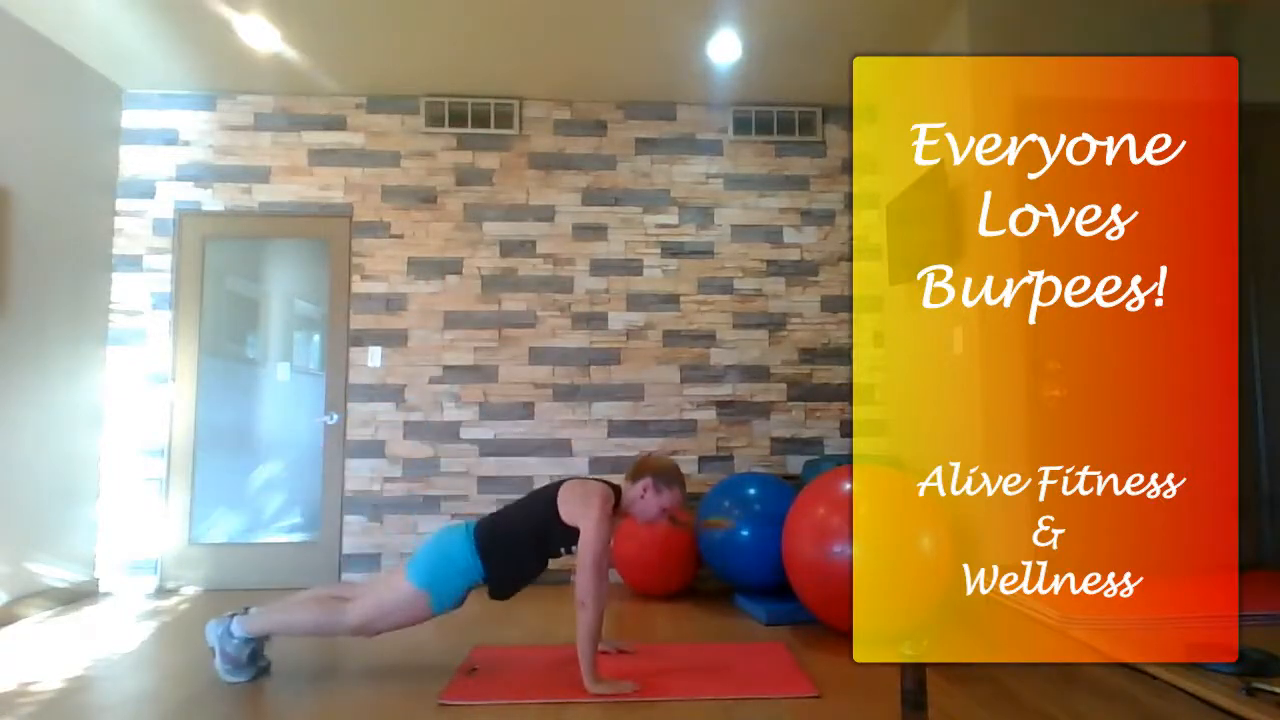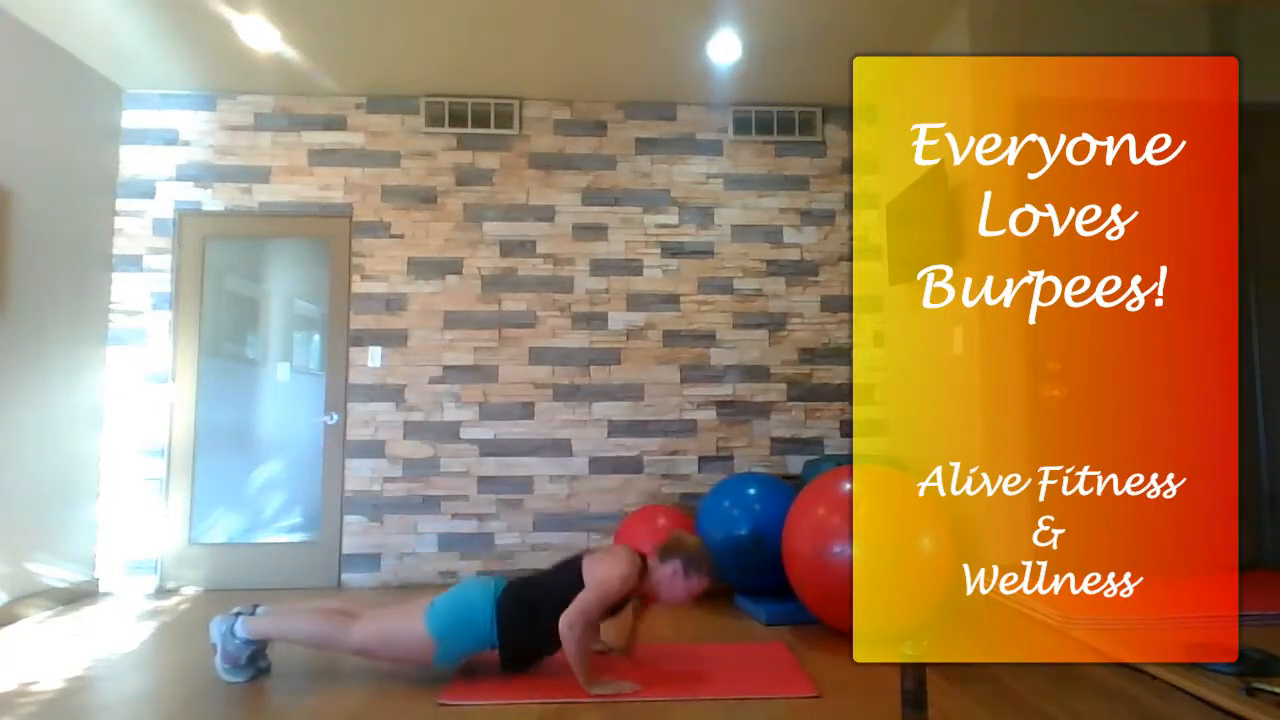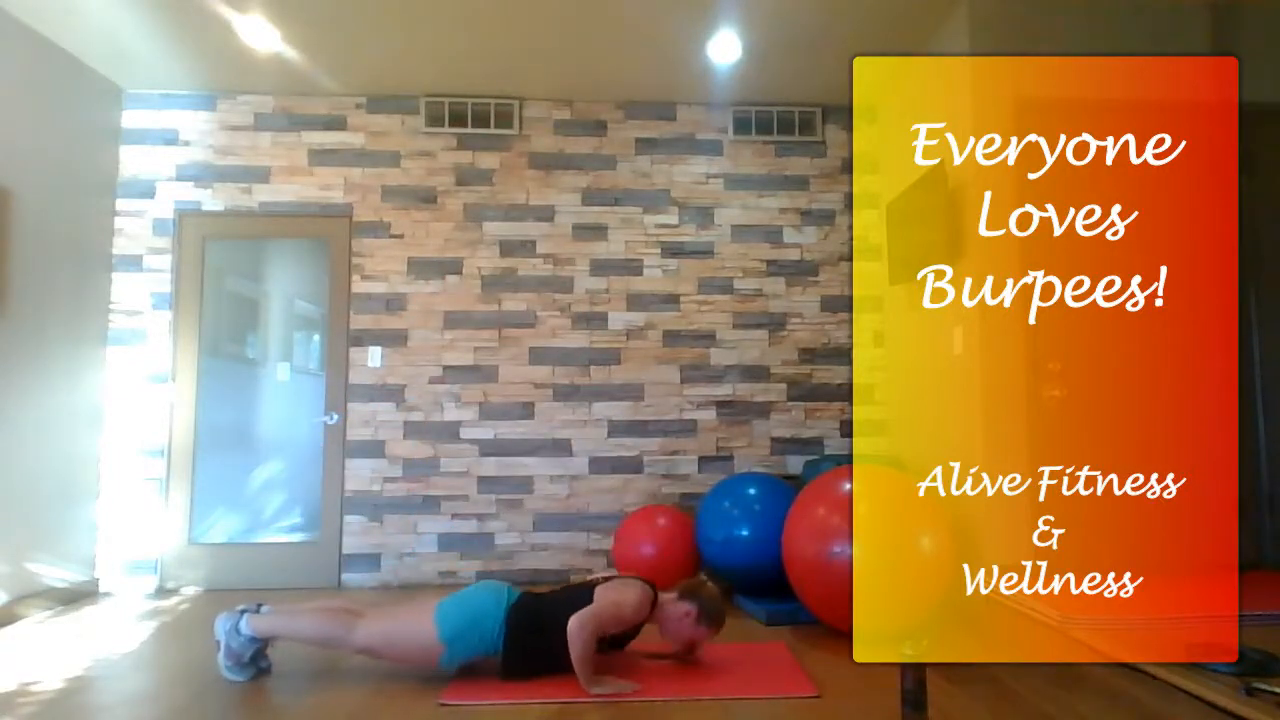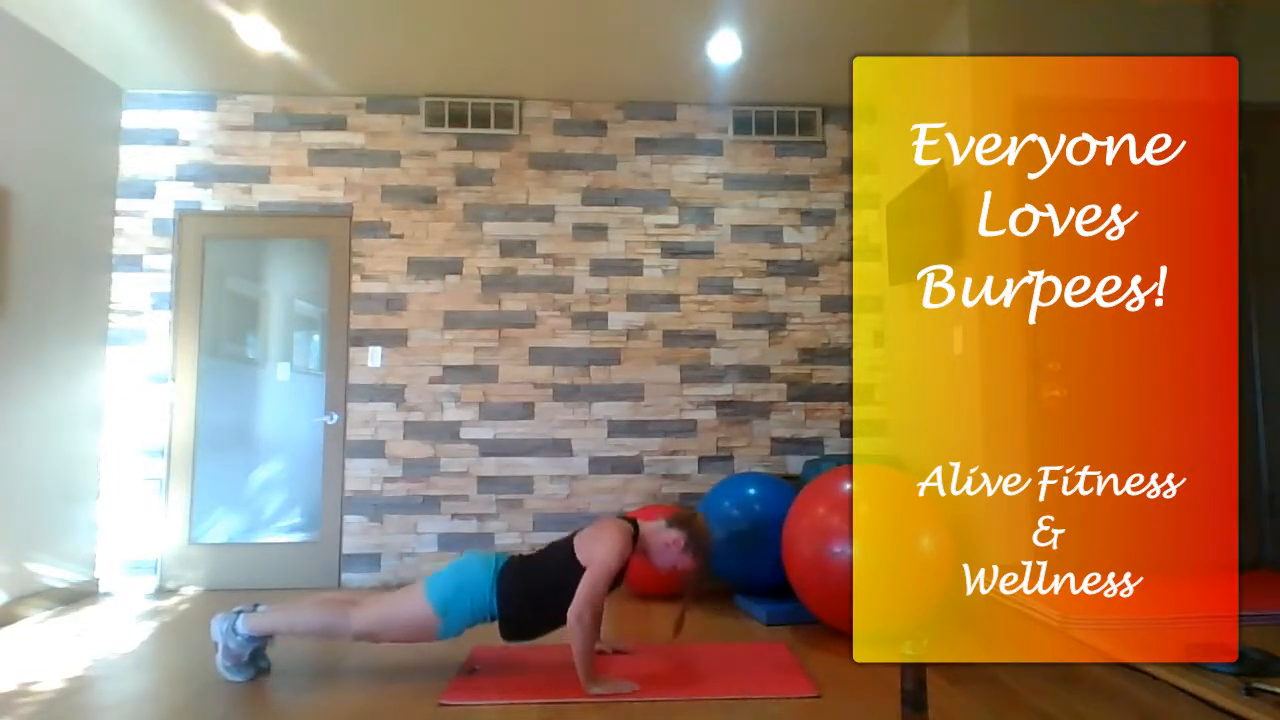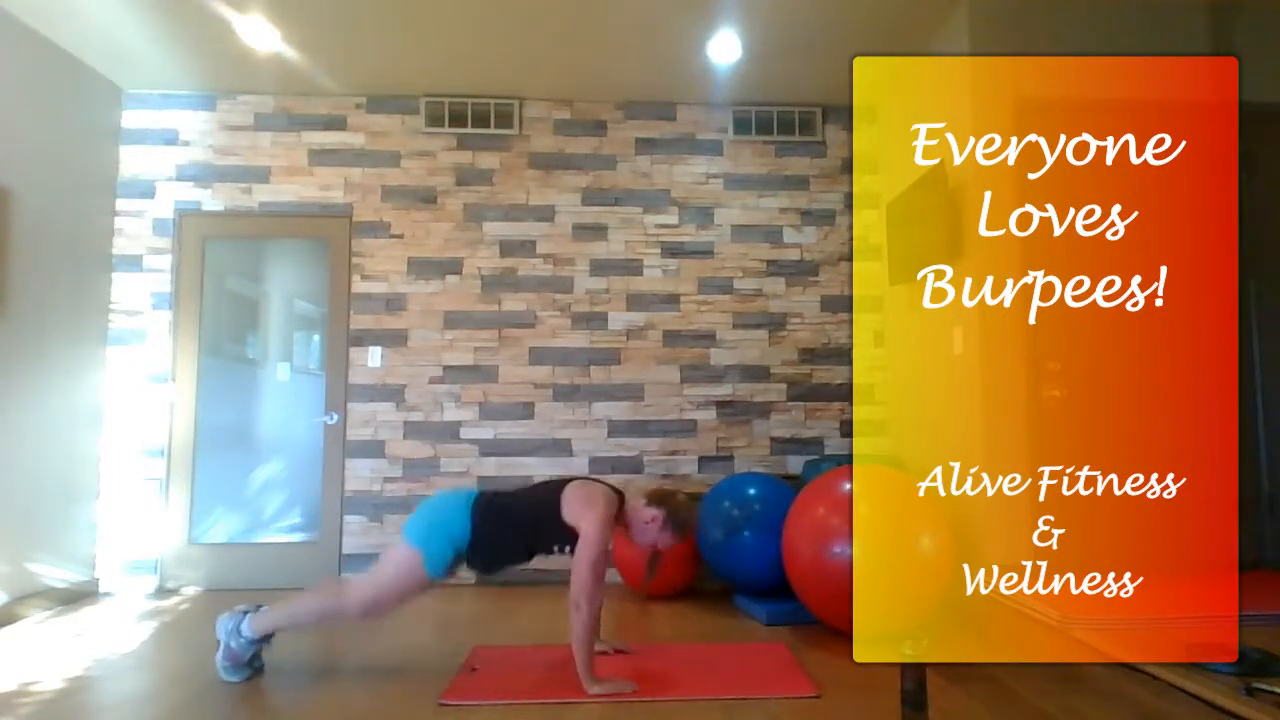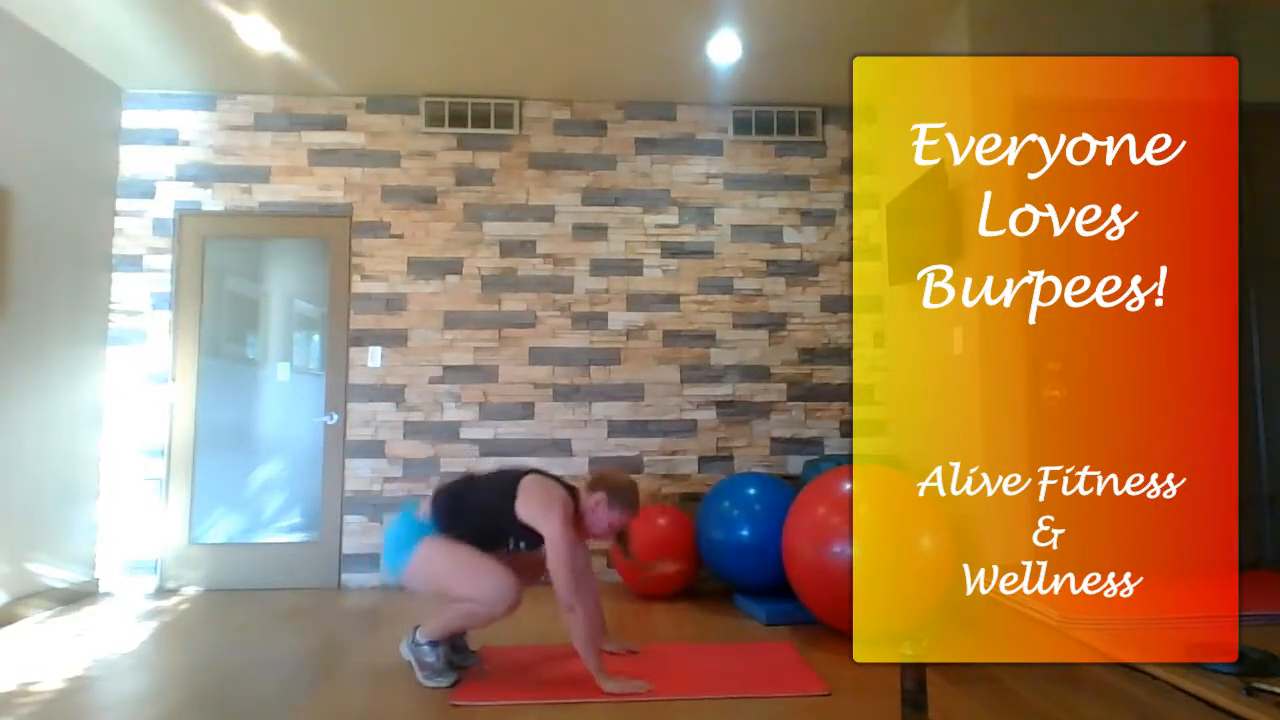
dt=0.5s
person 1, frame 1
left shoulder: (602, 501)
right shoulder: (599, 505)
left elbow: (589, 583)
right elbow: (588, 596)
left wrist: (596, 641)
right wrist: (592, 679)
left hip: (467, 550)
right hip: (462, 558)
left knee: (361, 596)
right knee: (356, 618)
left ankle: (248, 621)
right ankle: (237, 630)
person 1, frame 2
left shoulder: (627, 563)
right shoulder: (626, 573)
right elbow: (569, 622)
left wrist: (598, 639)
right wrist: (591, 682)
left hip: (490, 601)
right hip: (482, 618)
left knee: (364, 620)
right knee: (356, 636)
left ankle: (253, 617)
right ankle: (241, 628)
person 1, frame 3
left shoulder: (634, 589)
right shoulder: (638, 603)
right elbow: (579, 625)
left wrist: (605, 646)
right wrist: (592, 682)
left hip: (500, 605)
right hip: (491, 623)
left knee: (370, 619)
right knee: (360, 634)
left ankle: (257, 617)
right ankle: (246, 627)
person 1, frame 4
left shoulder: (620, 532)
right shoulder: (618, 543)
left elbow: (587, 597)
right elbow: (578, 614)
left wrist: (593, 644)
right wrist: (589, 680)
left hip: (490, 577)
right hip: (482, 588)
left knee: (367, 608)
right knee: (358, 623)
left ankle: (253, 618)
right ankle: (241, 627)
person 1, frame 5
left shoulder: (606, 506)
right shoulder: (601, 512)
left elbow: (591, 584)
right elbow: (582, 599)
left wrist: (593, 641)
right wrist: (590, 680)
left hip: (465, 522)
right hip: (456, 522)
left knee: (364, 595)
right knee: (357, 600)
left ankle: (255, 621)
right ankle: (245, 629)
person 1, frame 6
left shoulder: (571, 507)
right shoulder: (557, 511)
left elbow: (584, 579)
right elbow: (571, 603)
left wrist: (604, 639)
right wrist: (603, 678)
left hip: (444, 532)
right hip: (413, 535)
left knee: (536, 564)
right knee: (502, 592)
left ankle: (451, 633)
right ankle: (425, 641)
